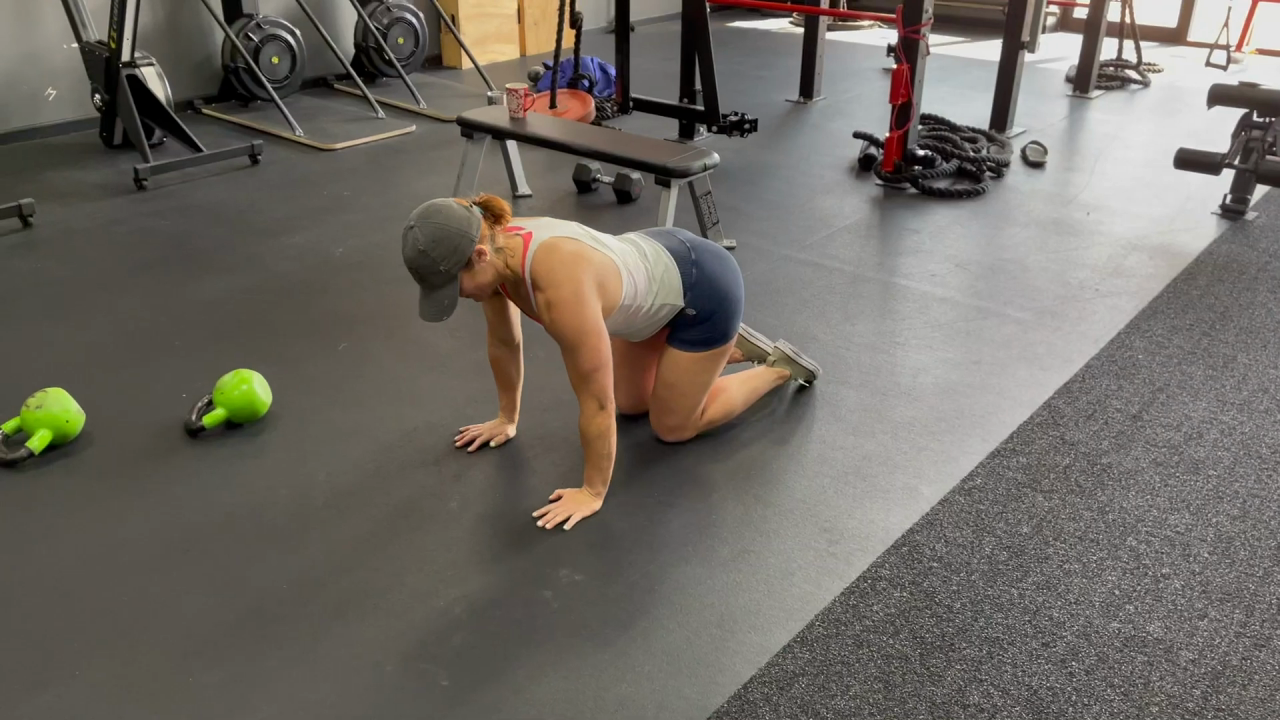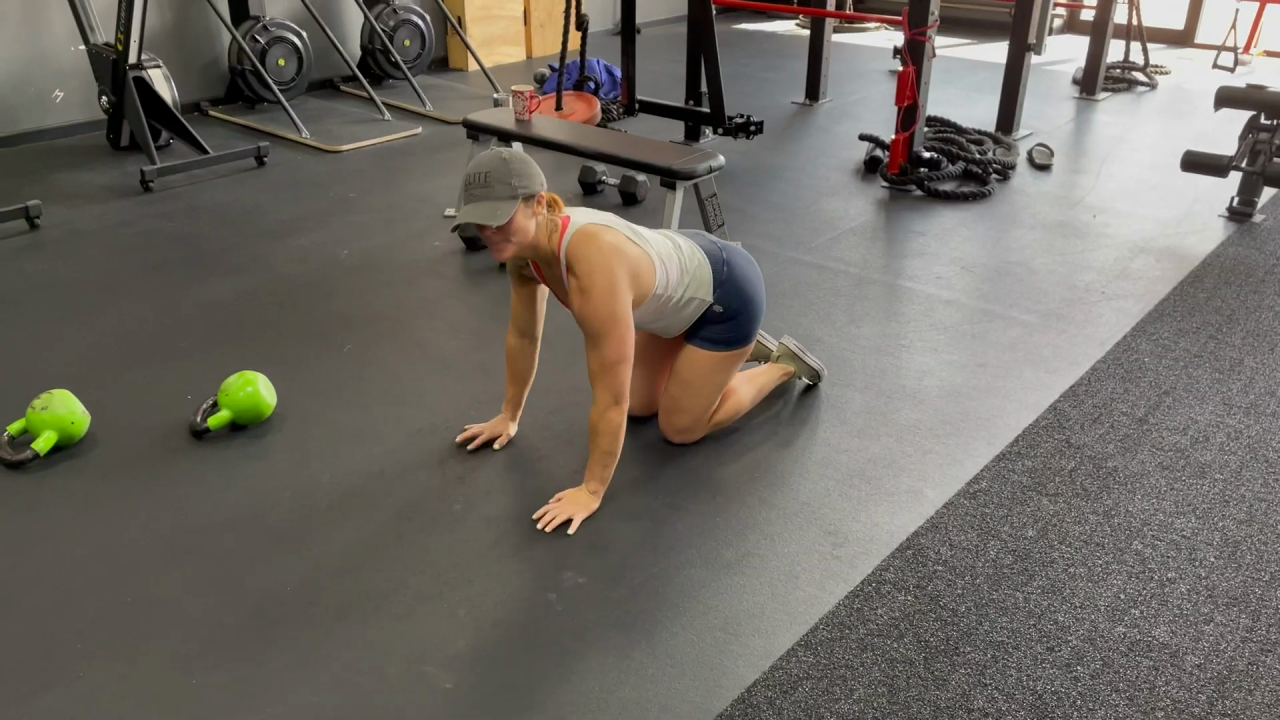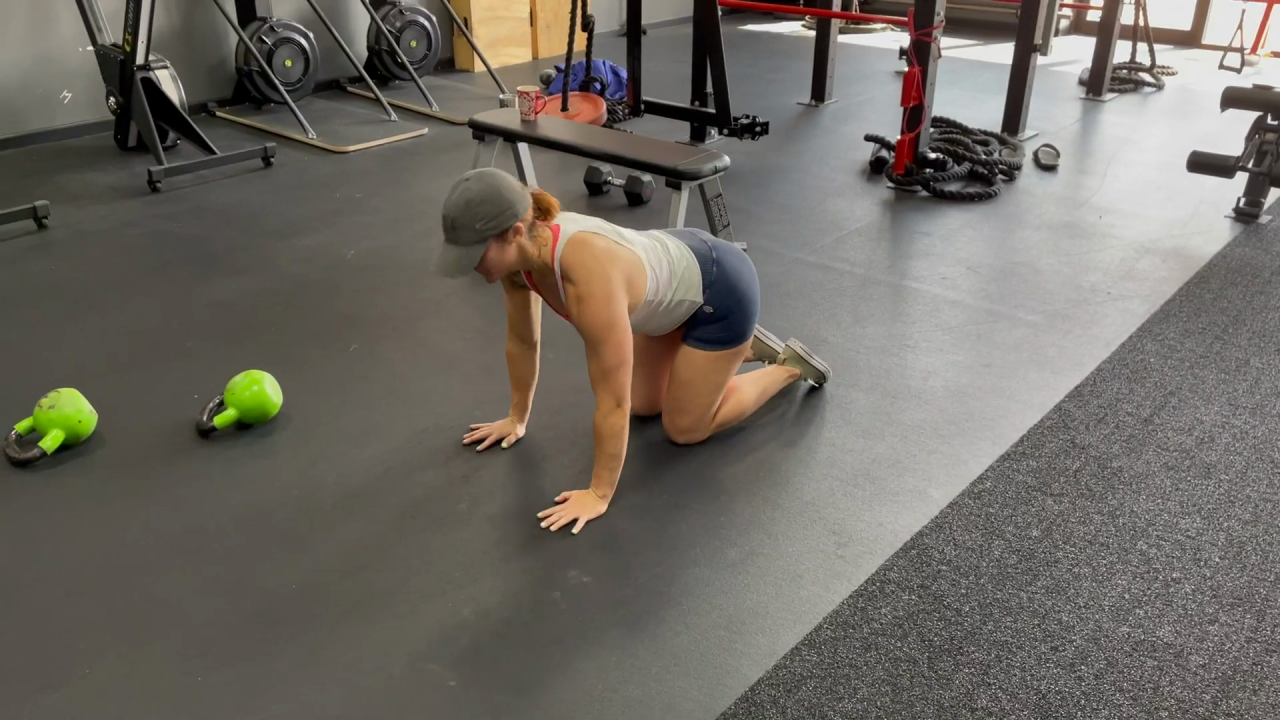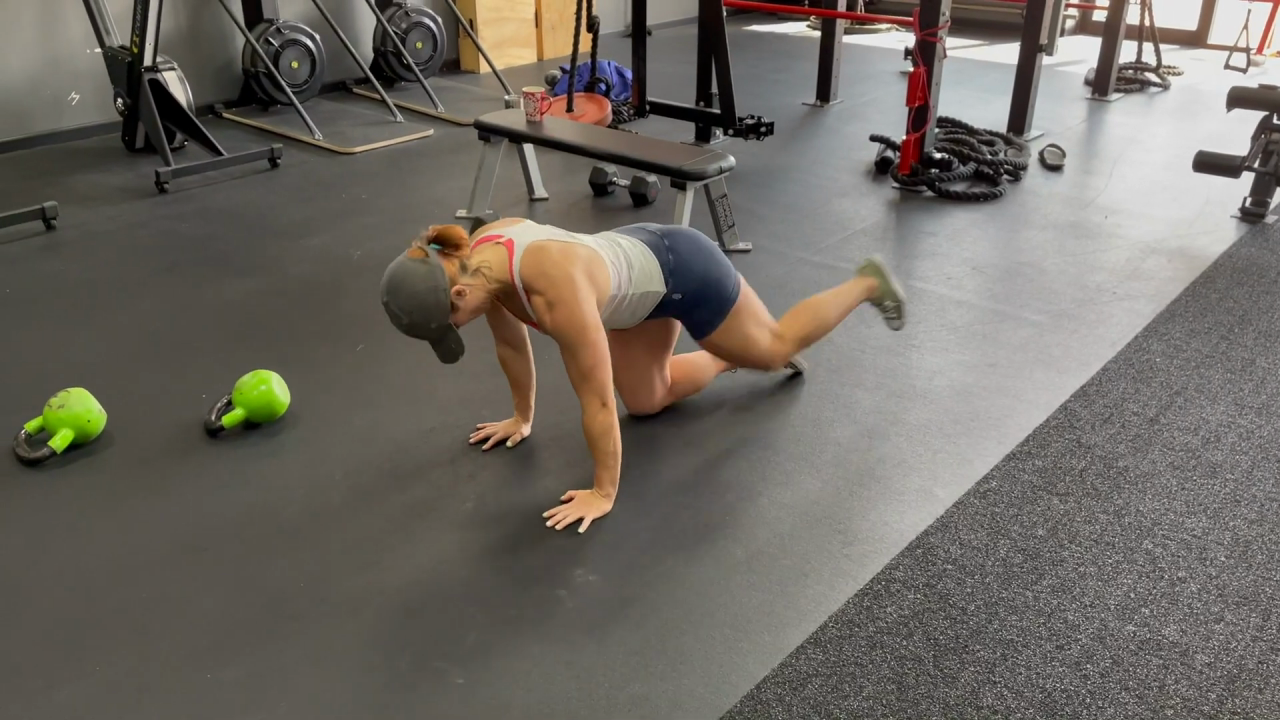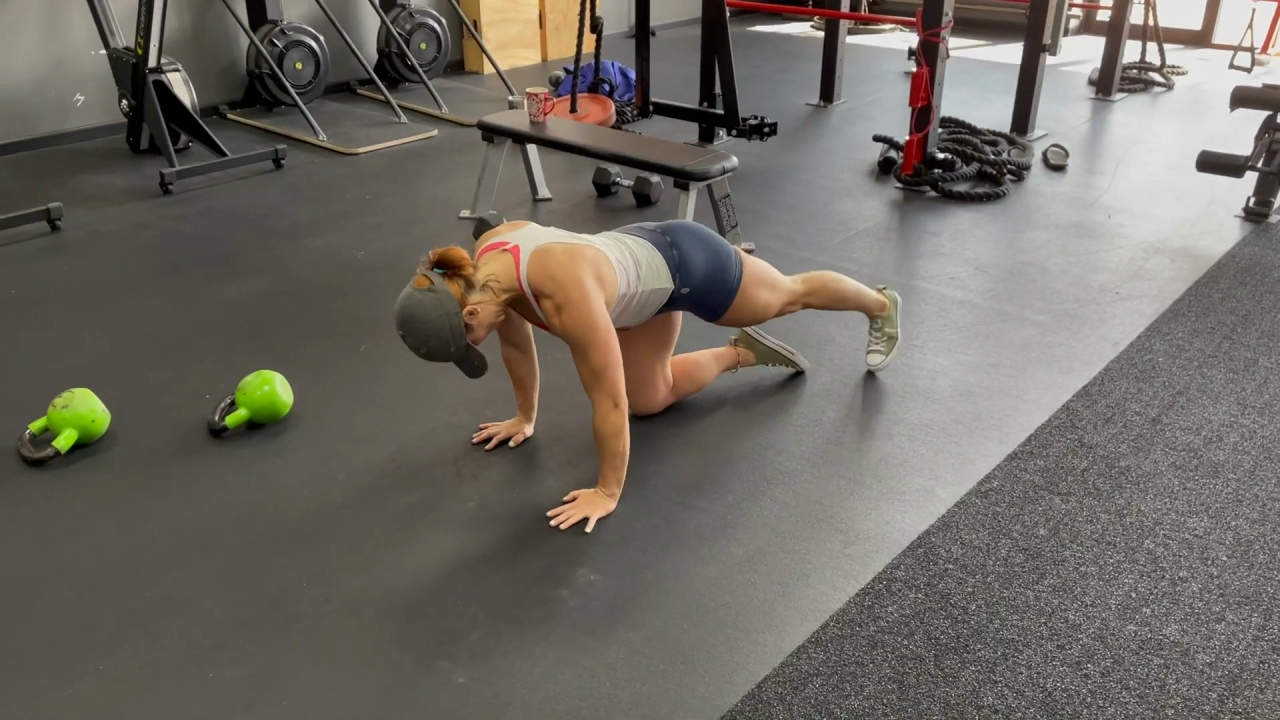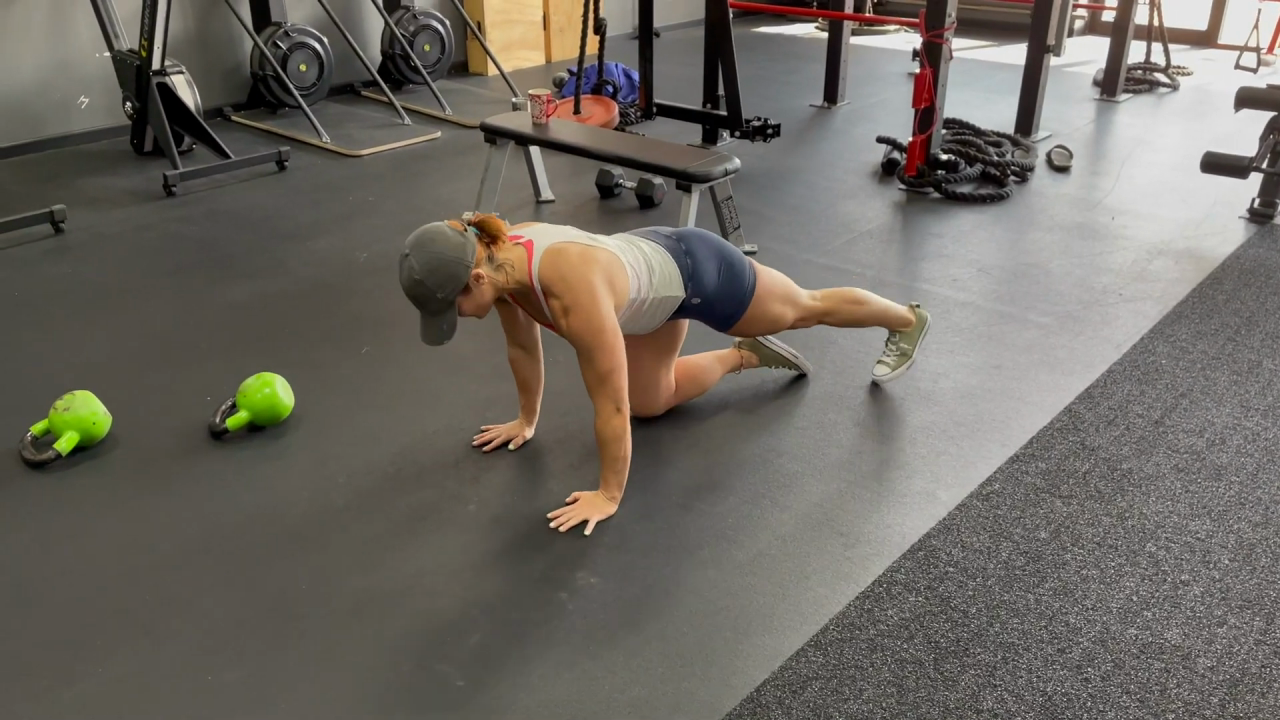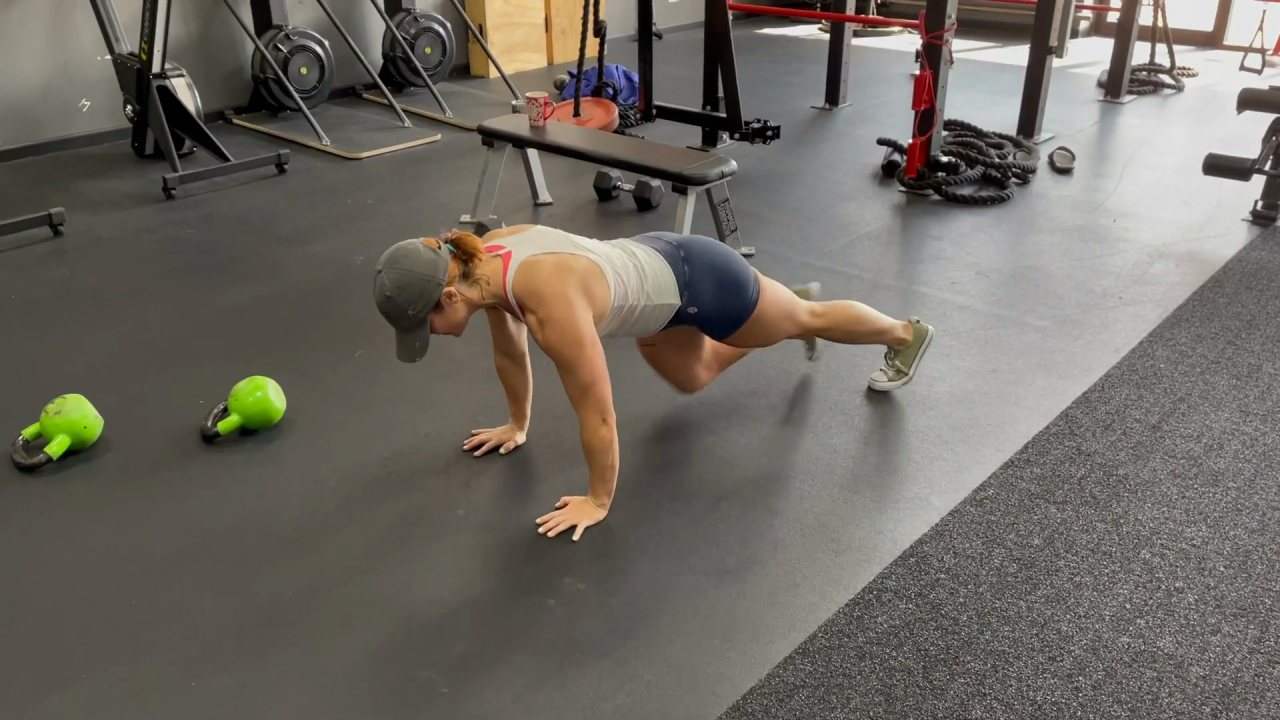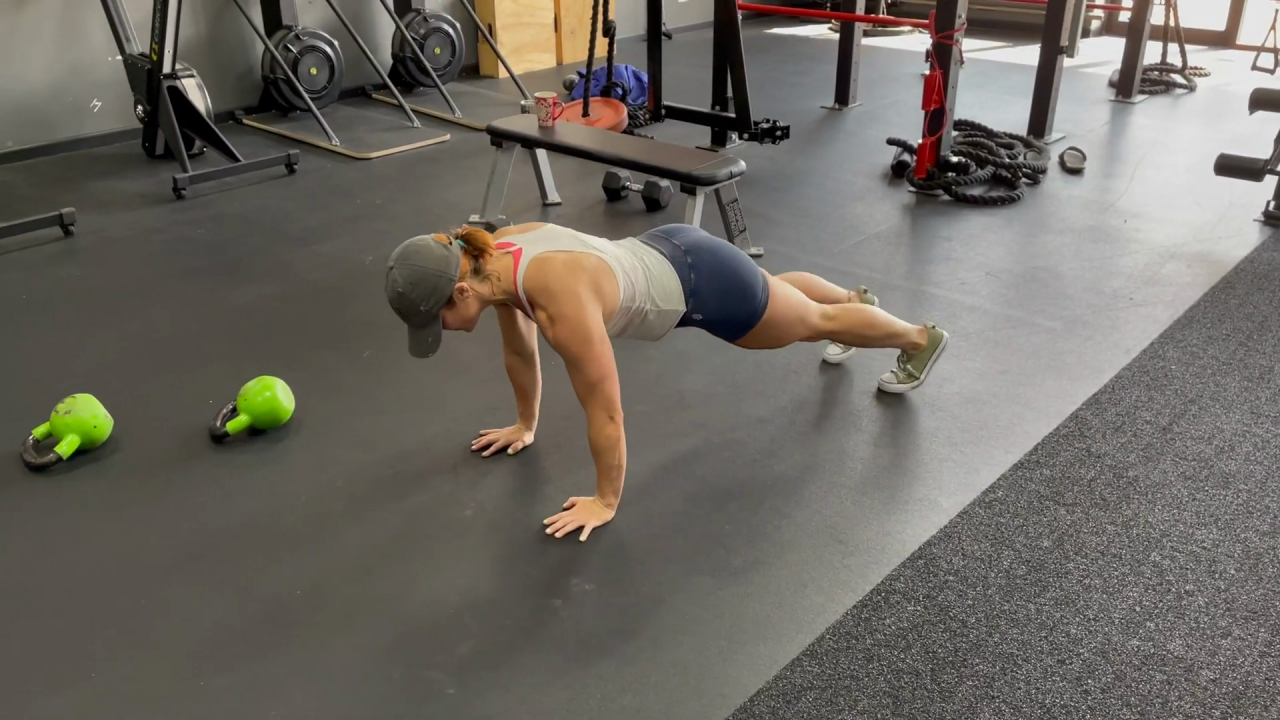
dt=0.5s
person 1, frame 1
left shoulder: (561, 288)
right shoulder: (494, 250)
left elbow: (596, 402)
right elbow: (503, 342)
left wrist: (593, 492)
right wrist: (507, 418)
left hip: (703, 288)
right hip: (657, 263)
left knee: (672, 427)
right knee: (632, 403)
left ankle: (778, 368)
right ankle: (732, 347)
person 1, frame 2
left shoulder: (595, 269)
right shoulder: (523, 244)
left elbow: (611, 398)
right elbow: (522, 335)
left wrist: (592, 493)
right wrist: (509, 417)
left hip: (727, 293)
right hip: (683, 275)
left knee: (679, 427)
right knee: (641, 404)
left ankle: (784, 365)
right ankle: (743, 348)
person 1, frame 3
left shoulder: (590, 279)
right shoulder: (519, 248)
left elbow: (612, 401)
right elbow: (522, 340)
left wrist: (599, 494)
right wrist: (517, 417)
left hip: (721, 289)
right hip: (677, 269)
left knee: (684, 428)
right knee: (644, 405)
left ankle: (790, 367)
right ankle: (744, 347)
person 1, frame 4
left shoulder: (555, 291)
right shoulder: (476, 260)
left elbow: (598, 401)
right elbow: (511, 341)
left wrist: (604, 494)
right wrist: (521, 417)
left hip: (682, 272)
right hip: (635, 259)
left knee: (773, 350)
right knee: (645, 400)
left ankle: (869, 283)
right ankle: (730, 352)
person 1, frame 5
left shoulder: (565, 295)
right shoulder: (482, 267)
left elbow: (608, 401)
right elbow: (516, 343)
left wrist: (608, 492)
right wrist: (524, 417)
left hip: (687, 265)
right hip: (641, 260)
left knee: (791, 294)
right knee: (649, 400)
left ankle: (880, 304)
right ankle: (742, 352)
person 1, frame 6
left shoulder: (573, 291)
right shoulder: (499, 257)
left elbow: (611, 406)
right elbow: (522, 345)
left wrist: (608, 495)
right wrist: (526, 420)
left hip: (696, 273)
right hip: (650, 261)
left knee: (805, 307)
right knee: (650, 403)
left ankle: (907, 319)
right ankle: (747, 354)
person 1, frame 7
left shoulder: (548, 303)
right shoulder: (484, 263)
left elbow: (597, 414)
right elbow: (509, 352)
left wrist: (598, 500)
right wrist: (518, 424)
left hip: (696, 281)
right hip: (652, 262)
left knee: (804, 322)
right knee: (690, 377)
left ankle: (906, 334)
right ankle: (774, 317)
person 1, frame 8
left shoulder: (559, 299)
right shoulder: (496, 257)
left elbow: (606, 412)
right elbow: (519, 350)
left wrist: (606, 501)
right wrist: (525, 424)
left hip: (702, 285)
right hip: (664, 253)
left knee: (814, 323)
right knee: (776, 288)
left ankle: (920, 341)
right ankle: (853, 296)
